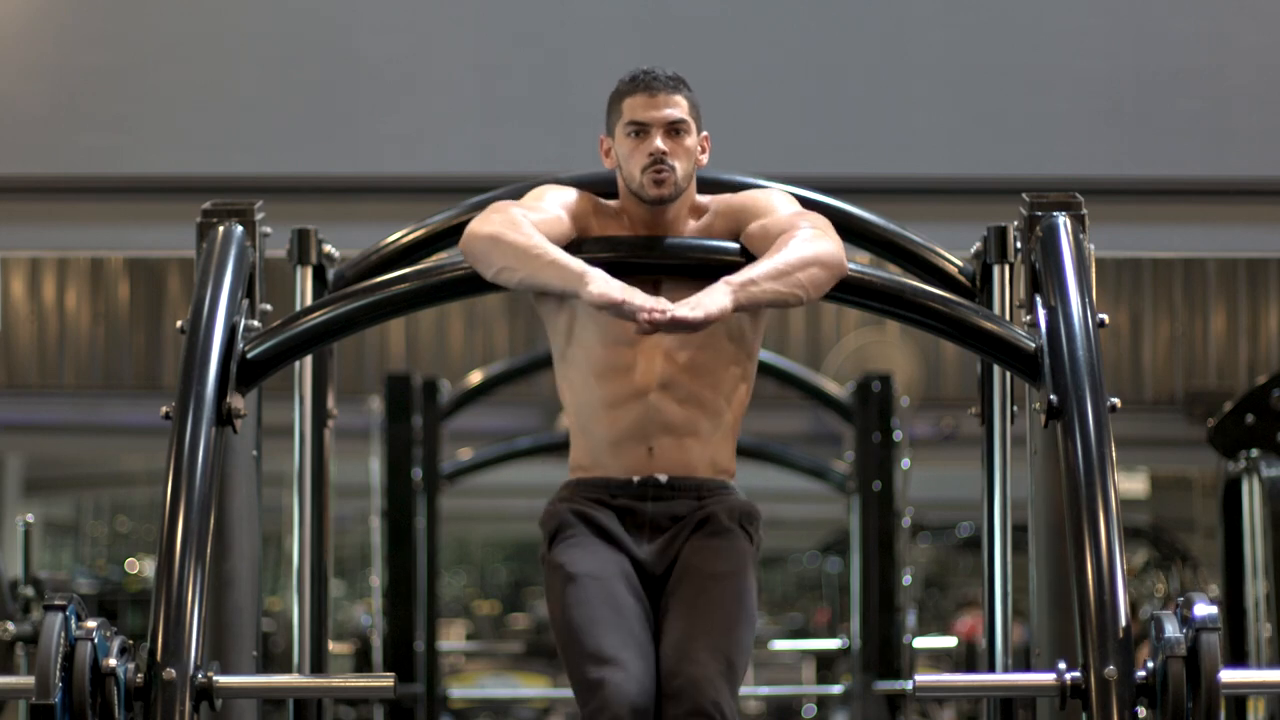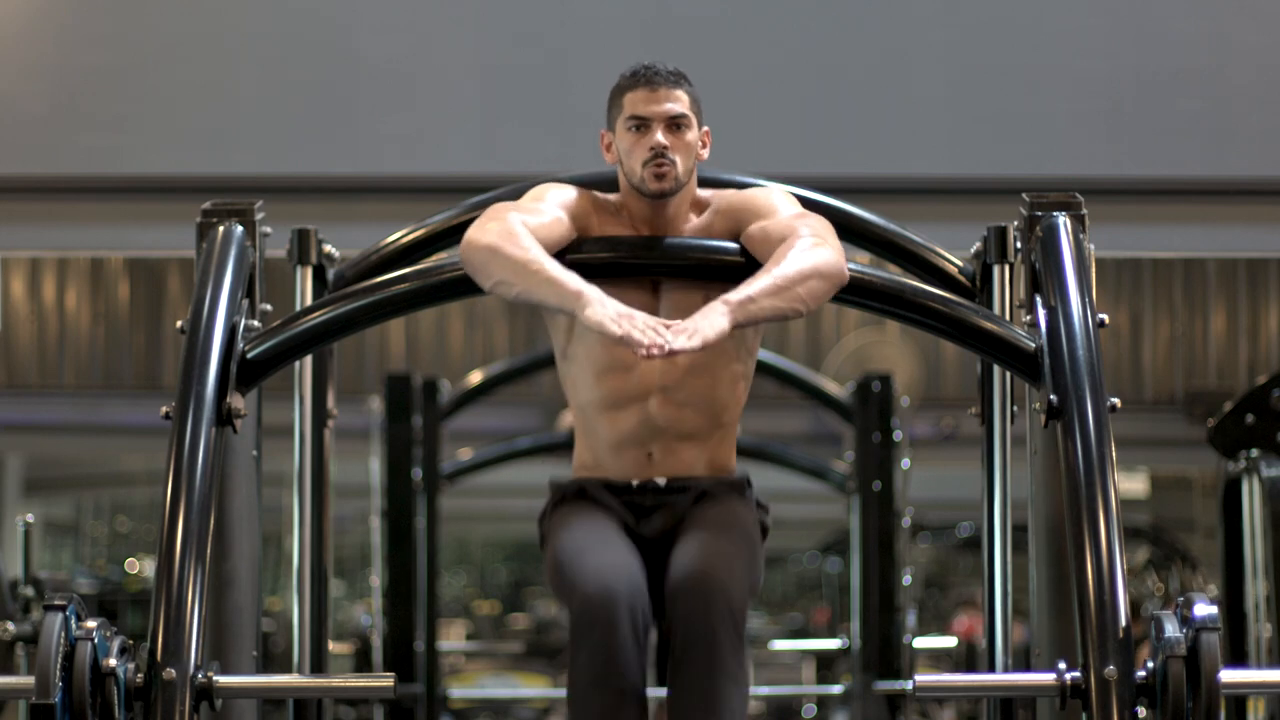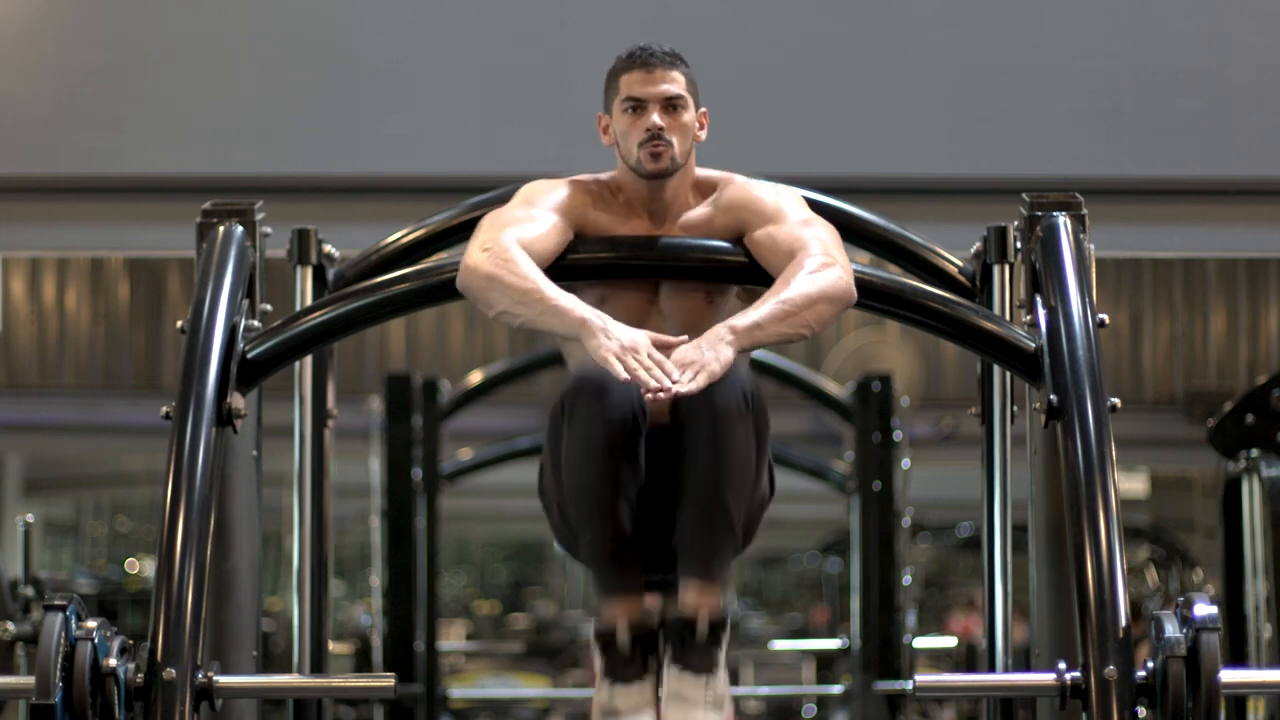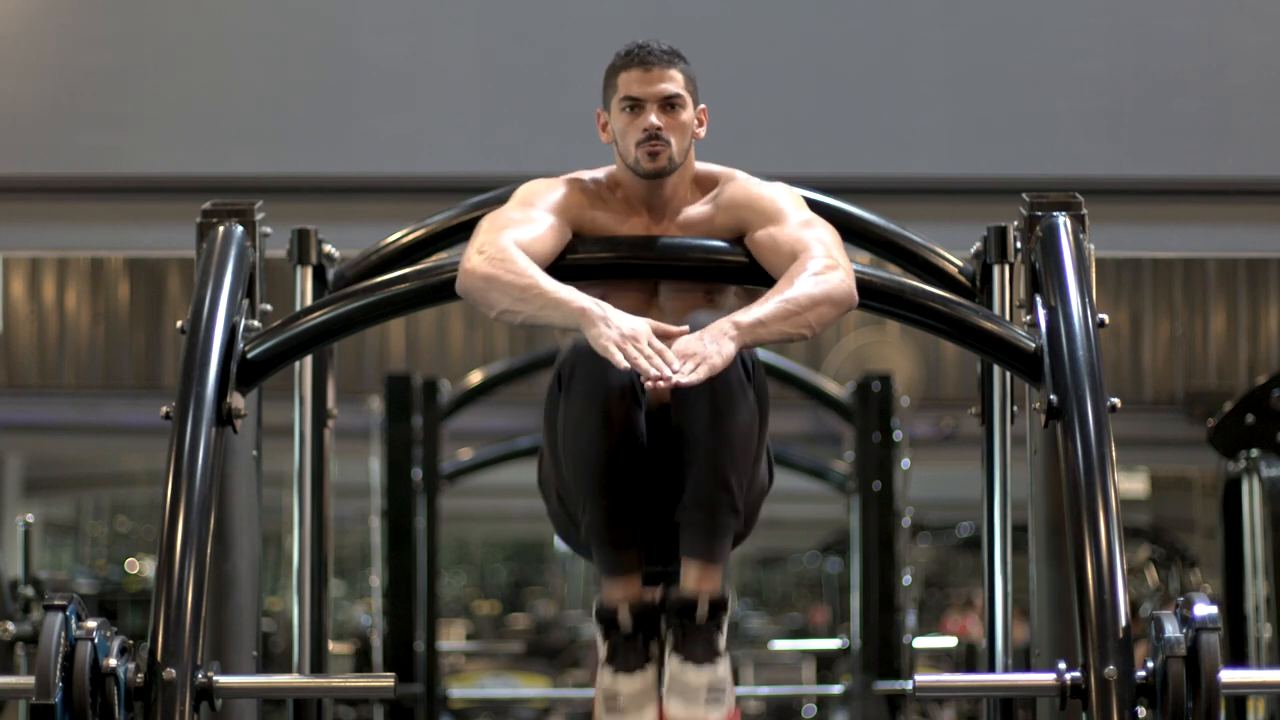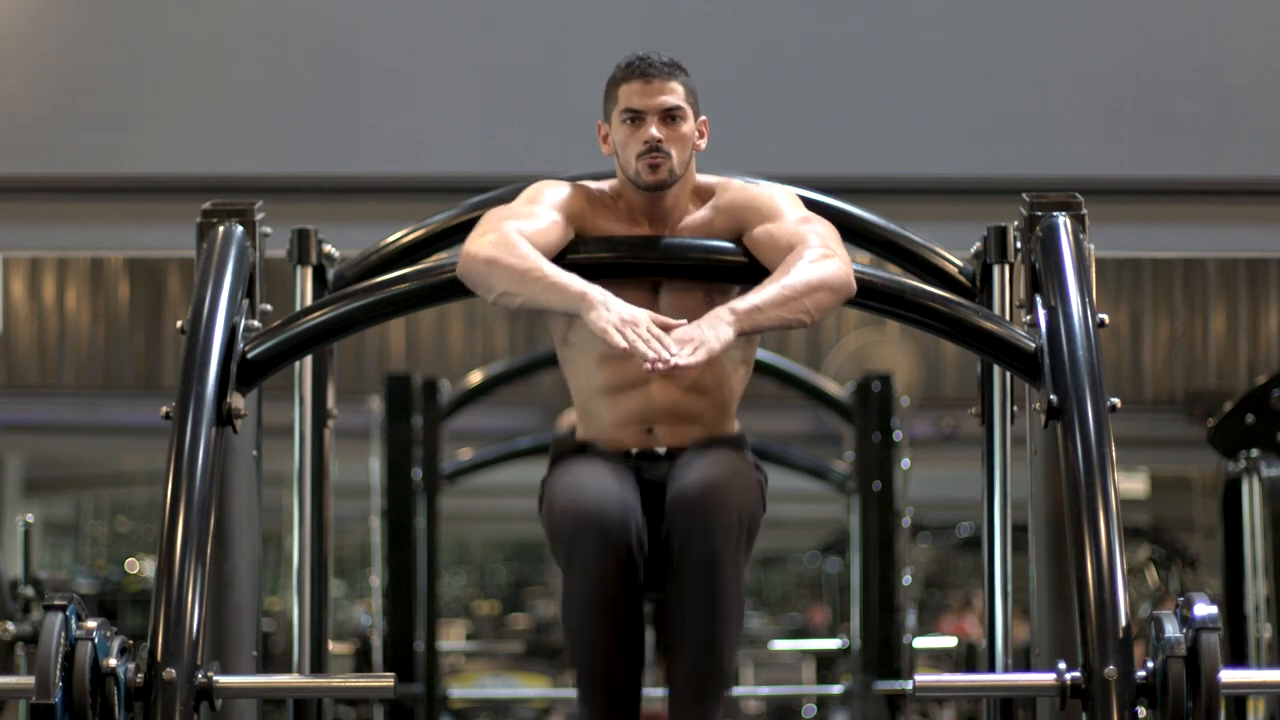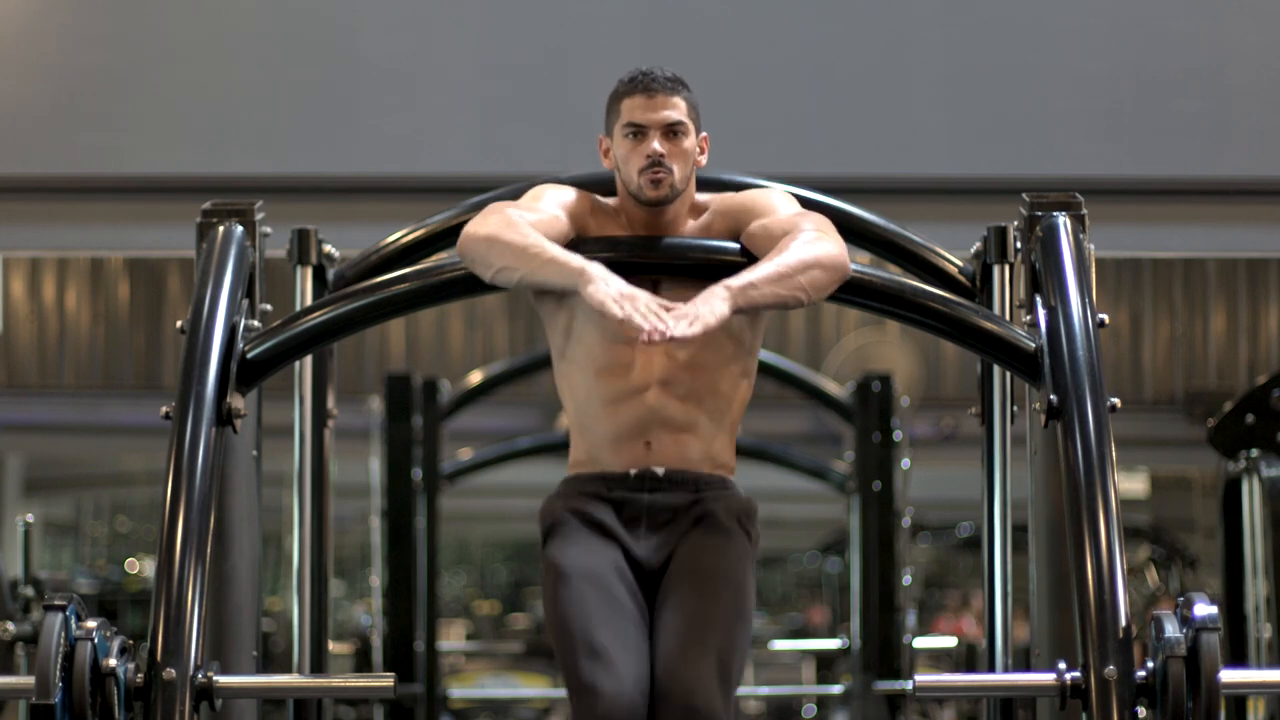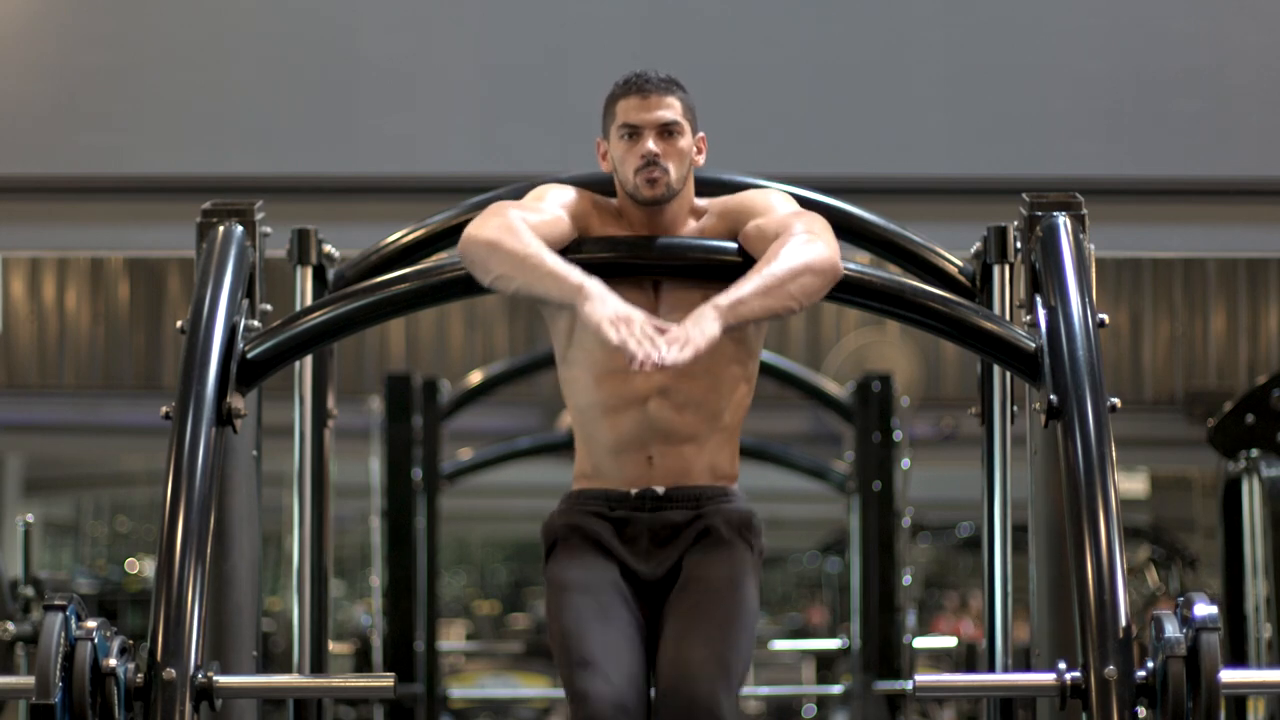
dt=0.2s
person 1, frame 1
left shoulder: (746, 216)
right shoulder: (569, 216)
left elbow: (824, 252)
right elbow: (484, 236)
left wrist: (723, 295)
right wrist: (594, 283)
left hip: (708, 520)
right hip: (593, 519)
person 1, frame 2
left shoulder: (746, 210)
right shoulder: (569, 209)
left elbow: (824, 259)
right elbow: (483, 245)
left wrist: (721, 313)
right wrist: (593, 302)
left hip: (708, 512)
right hip: (596, 512)
left knee: (706, 595)
right knee: (604, 600)
person 1, frame 3
left shoulder: (747, 202)
right shoulder: (564, 201)
left elbow: (832, 279)
right elbow: (481, 267)
left wrist: (726, 338)
right wrist: (593, 327)
left hip: (712, 493)
right hip: (597, 503)
left knee: (728, 386)
right knee: (597, 392)
left ankle: (698, 629)
right ankle: (622, 630)
person 1, frame 4
left shoulder: (746, 200)
right shoulder: (564, 199)
left elbow: (834, 282)
right elbow: (479, 271)
left wrist: (729, 331)
right wrist: (595, 314)
left hip: (712, 479)
right hip: (602, 478)
left knee: (725, 371)
right knee: (587, 368)
left ankle: (699, 615)
right ankle: (624, 618)
person 1, frame 5
left shoulder: (746, 206)
right shoulder: (568, 206)
left elbow: (832, 271)
right elbow: (480, 256)
left wrist: (727, 319)
right wrist: (593, 301)
left hip: (709, 478)
right hip: (599, 481)
left knee: (707, 497)
right knee: (593, 518)
person 1, frame 6
left shoulder: (744, 217)
right shoulder: (567, 215)
left elbow: (826, 253)
right elbow: (481, 238)
left wrist: (721, 297)
right wrist: (593, 278)
left hip: (707, 514)
right hip: (591, 514)
person 1, frame 7
left shoulder: (746, 214)
right shoulder: (569, 212)
left elbow: (819, 255)
right elbow: (484, 240)
left wrist: (713, 316)
right wrist: (590, 294)
left hip: (709, 529)
right hip: (596, 529)
